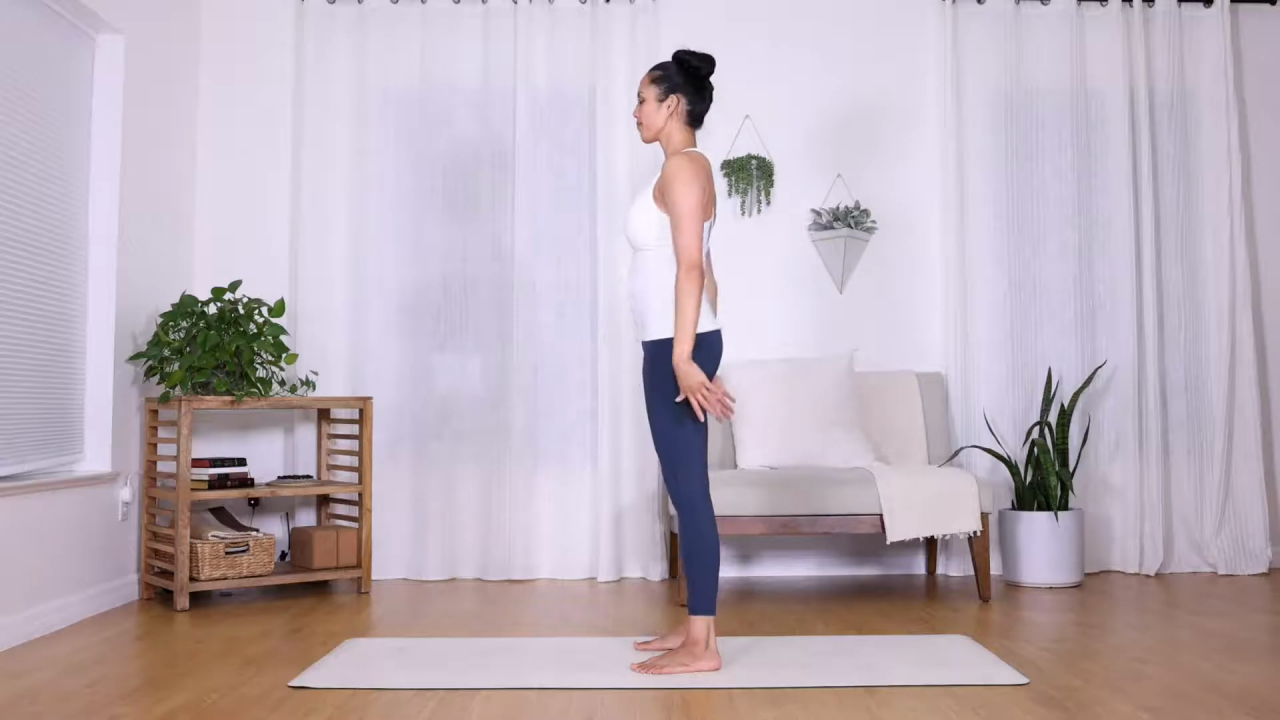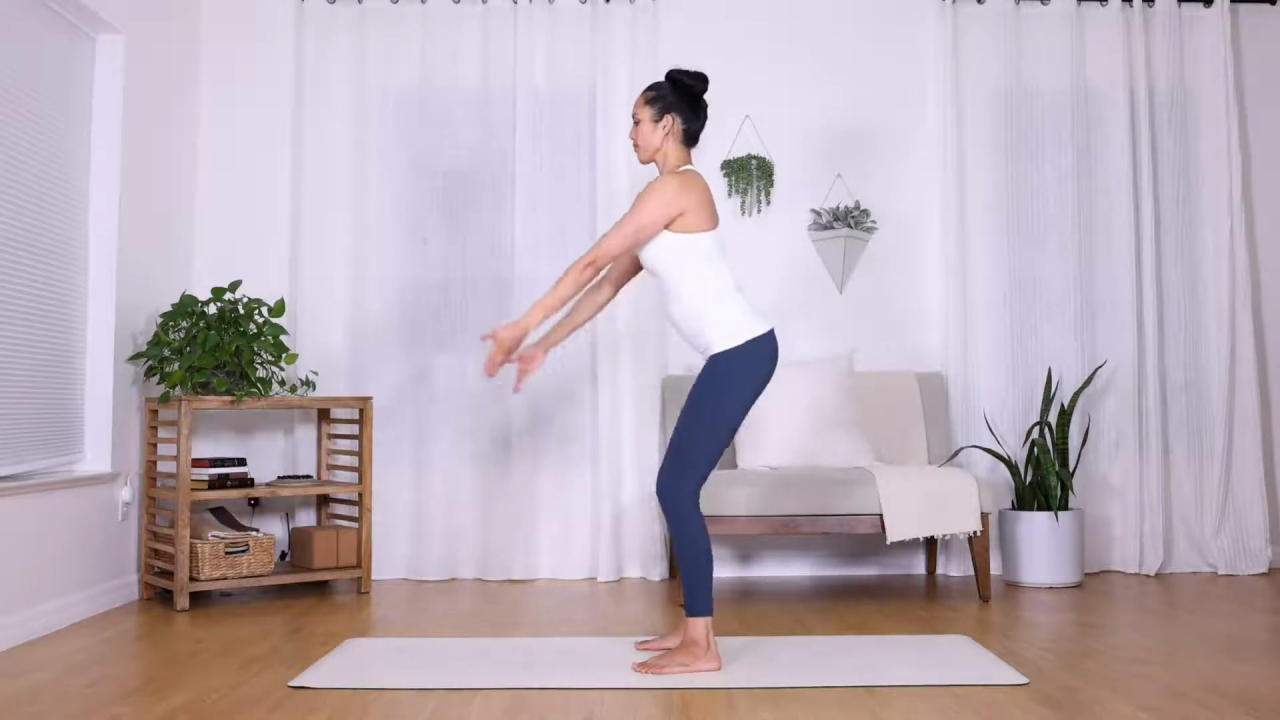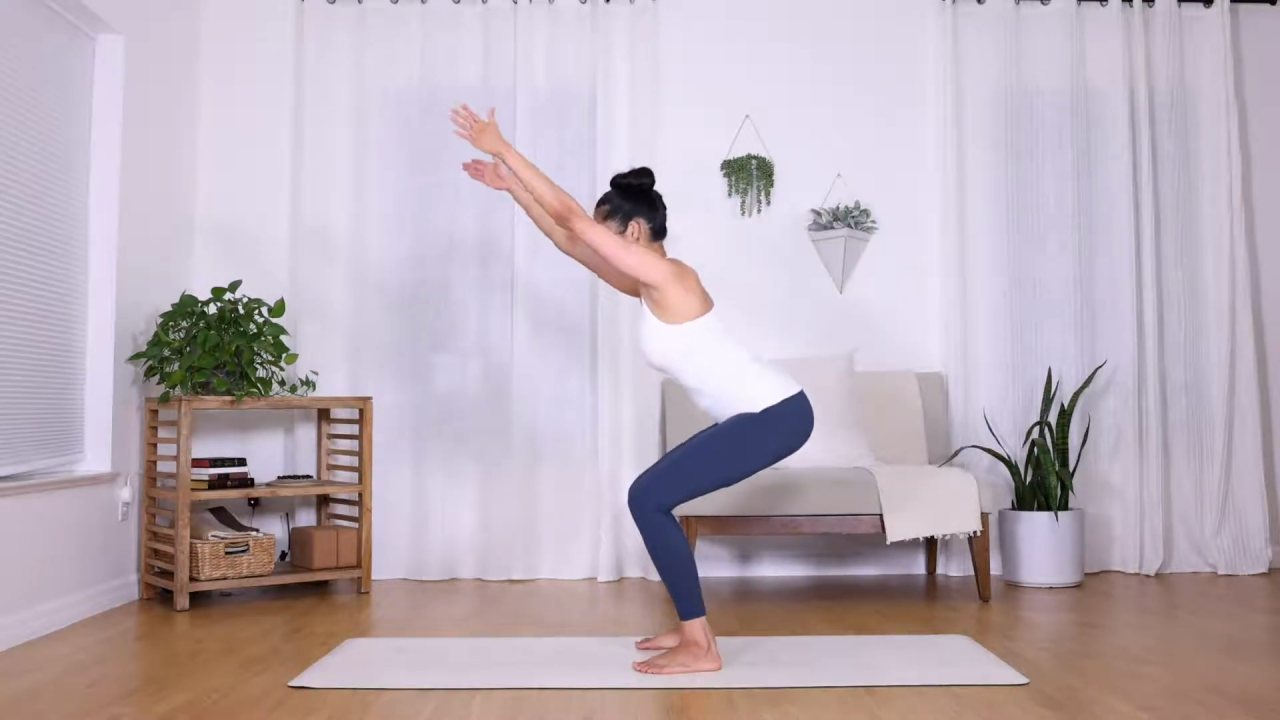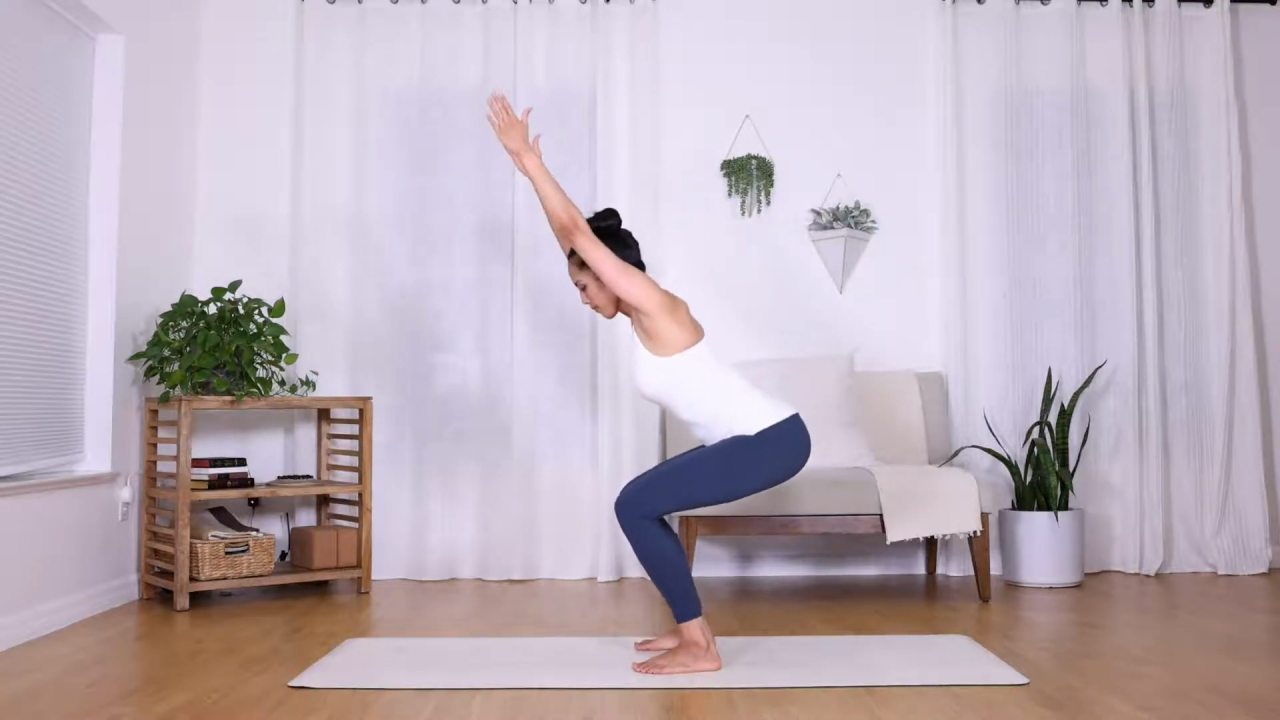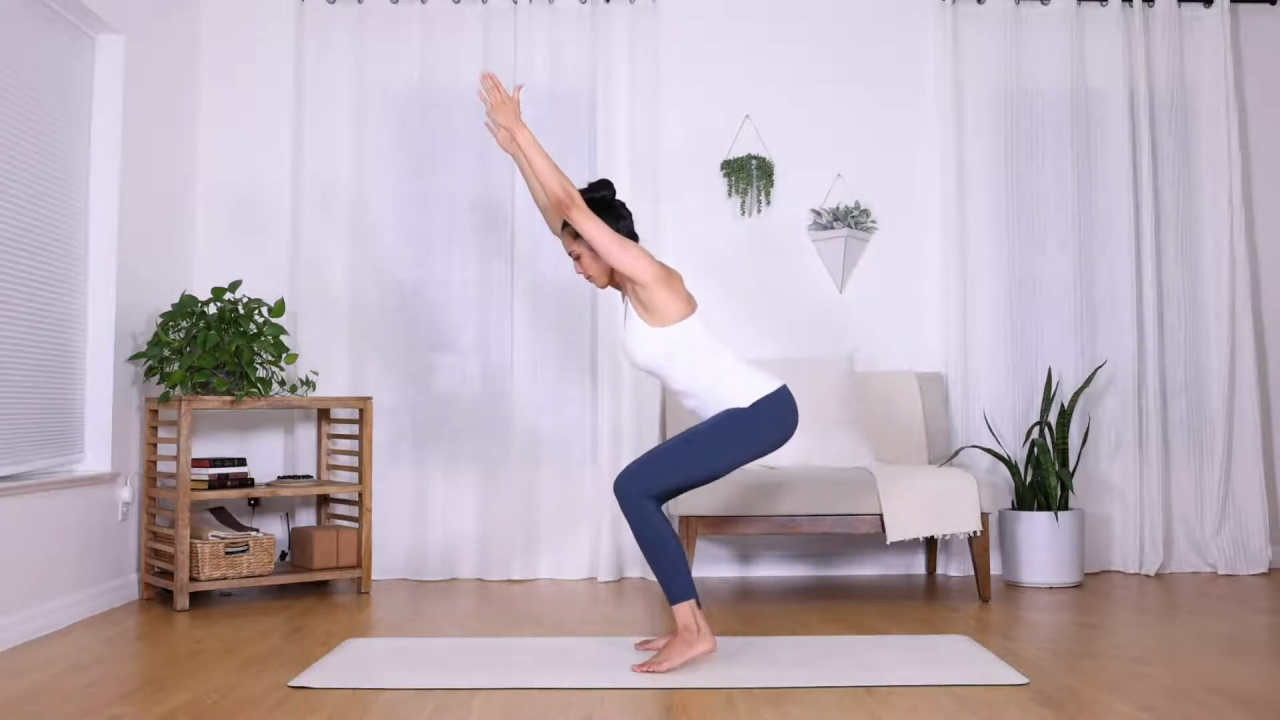
dt=1s
person 1, frame 1
left shoulder: (682, 167)
right shoulder: (683, 170)
left elbow: (689, 267)
left wrist: (683, 355)
left hip: (676, 348)
right hip: (676, 346)
left knee: (688, 492)
right knee: (684, 491)
left ankle: (701, 645)
right ankle: (693, 627)
person 1, frame 2
left shoulder: (675, 185)
right shoulder: (677, 191)
left elbow: (594, 262)
right elbow: (612, 279)
left wrist: (523, 325)
right wrist: (544, 344)
left hip: (740, 354)
right hip: (735, 353)
left knee: (677, 490)
right knee: (677, 489)
left ankle: (701, 647)
right ankle: (693, 629)
person 1, frame 3
left shoulder: (668, 275)
right shoulder: (649, 285)
left elbow: (572, 218)
right elbow: (570, 238)
left wrist: (503, 149)
right wrist: (510, 186)
left hip: (775, 415)
right hip: (764, 413)
left knee: (648, 499)
right knee: (652, 498)
left ankle: (700, 647)
right ankle: (692, 629)
person 1, frame 4
left shoulder: (655, 307)
right shoulder: (645, 313)
left elbow: (579, 233)
right elbow: (575, 241)
left wrist: (526, 156)
right wrist: (531, 170)
left hip: (770, 443)
right hip: (761, 439)
left knee: (635, 506)
right knee: (642, 505)
left ankle: (698, 647)
right ankle: (692, 630)
person 1, frame 5
left shoulder: (650, 278)
right shoulder: (633, 286)
left elbow: (572, 205)
right elbow: (559, 214)
left wrist: (519, 129)
right wrist: (515, 152)
left hip: (760, 412)
right hip: (747, 413)
left knee: (633, 487)
right knee: (642, 493)
left ankle: (692, 630)
right ankle: (689, 622)
